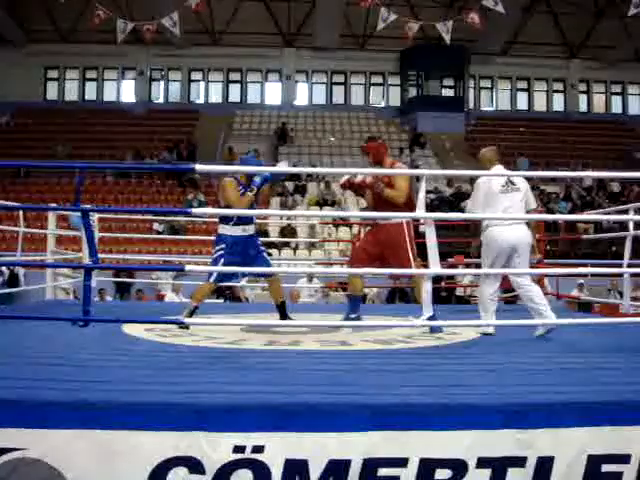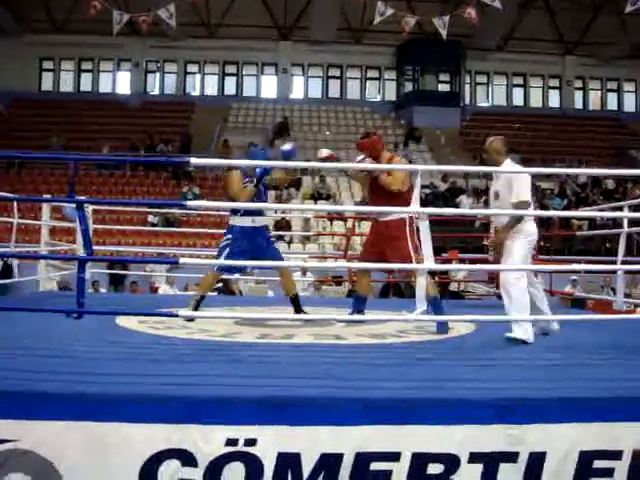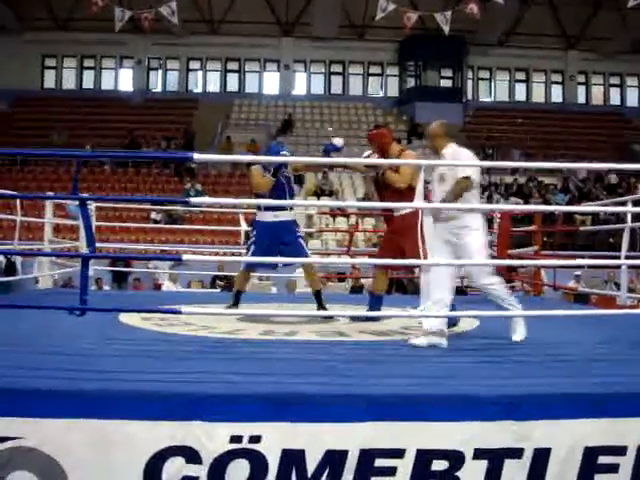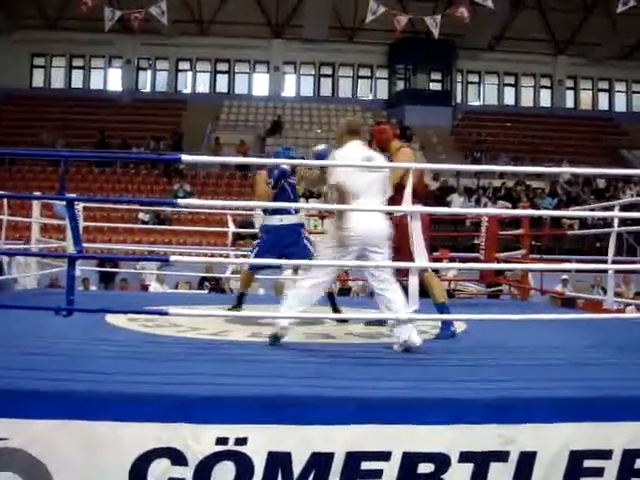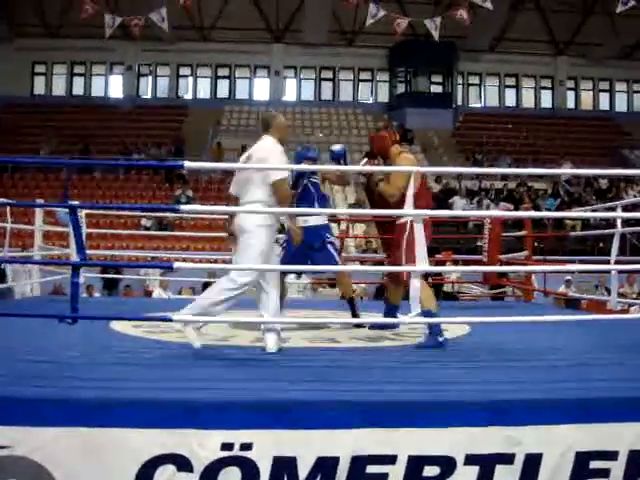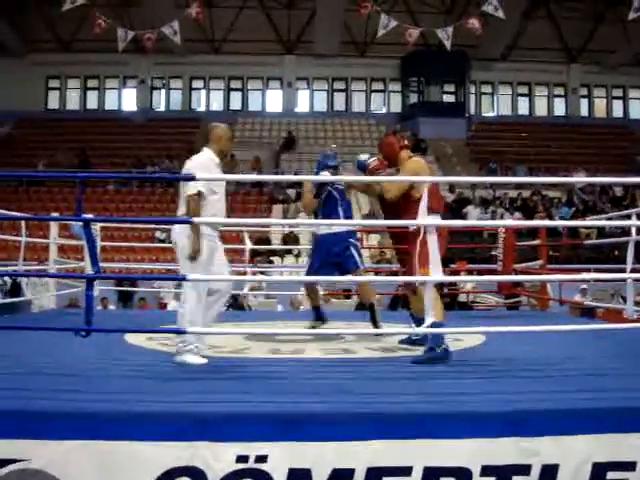
dt=0.5s
person 1, frame 1
left shoulder: (484, 181)
right shoulder: (520, 180)
left elbow: (475, 214)
right elbow: (531, 211)
right wrist: (532, 237)
left hip: (496, 234)
right hip: (520, 232)
left knee: (489, 281)
right knee: (523, 280)
left ankle: (487, 324)
right ankle: (547, 317)
person 1, frame 2
left shoulder: (516, 173)
right shoulder: (497, 176)
left elbow: (524, 205)
left wrist: (505, 230)
right wrist: (497, 236)
left hip: (521, 232)
right hip: (507, 234)
left knee: (509, 279)
right knee: (528, 280)
left ankle: (523, 329)
right ankle: (547, 322)
person 1, frame 3
left shoulder: (463, 156)
right shoulder: (440, 164)
left elbow: (465, 183)
left wrist: (439, 204)
left hip: (467, 225)
right hip: (443, 226)
left knee: (482, 277)
right knee: (437, 277)
left ankle: (515, 313)
right ankle: (434, 330)
person 1, frame 4
left shoulder: (340, 156)
right shoulder: (379, 159)
left elbow: (341, 190)
right elbow: (383, 193)
left wrist: (340, 224)
left hip: (351, 224)
right hip: (378, 224)
left knee: (318, 276)
right knee: (385, 281)
left ankle: (284, 323)
right ankle: (406, 331)
person 1, frame 5
left shoulder: (251, 153)
right shoulder: (273, 149)
left elbow: (235, 193)
right elbow: (279, 187)
left wrist: (231, 223)
right wrist: (292, 221)
left hip: (247, 218)
right hip: (260, 220)
left knee: (269, 279)
right knee: (243, 278)
left ankle: (271, 334)
right ankle: (195, 316)
person 1, frame 6
left shoulder: (214, 165)
right shoulder: (200, 163)
right elbow: (192, 201)
right wrist: (195, 239)
left hip: (208, 236)
right hip: (195, 236)
left knee: (220, 287)
right knee: (196, 292)
left ankle: (194, 339)
right ankle: (187, 348)
person 2, frame 1
left shoulder: (399, 169)
left elbow: (400, 198)
left wrist: (375, 185)
right wrist: (359, 189)
left hip: (398, 226)
right hip: (379, 226)
left knee: (413, 271)
right knee: (356, 263)
left ankle: (430, 317)
right ankle: (353, 312)
person 2, frame 2
left shoulder: (398, 163)
left elbow: (396, 185)
left wrist: (373, 171)
left hip: (400, 223)
right hip: (380, 224)
right knee: (363, 267)
left ankle: (439, 314)
right ankle: (357, 311)
person 2, frame 3
left shoulder: (408, 156)
right shoulder: (387, 159)
left elbow: (401, 182)
left wrist: (381, 168)
left hip: (412, 217)
right hip: (395, 219)
right knee: (381, 264)
right ankle: (373, 309)
person 2, frame 4
left shoulder: (404, 153)
right shoulder: (395, 155)
left elbow: (389, 181)
right elbow: (387, 183)
left hip: (411, 218)
right hip: (401, 219)
left knee: (423, 269)
left ankle: (448, 322)
person 2, frame 5
left shoulder: (404, 159)
right shoulder: (398, 162)
left elbow: (393, 195)
right elbow: (387, 197)
left wrist: (376, 178)
right wrist: (377, 181)
left hip: (412, 224)
right hip: (405, 225)
left knee: (414, 276)
right knee: (394, 274)
left ankle: (436, 333)
right ankle: (390, 318)
person 2, frame 6
left shoulder: (412, 165)
right shoulder: (418, 164)
left elbow: (390, 193)
right elbow: (405, 196)
left wrist: (374, 173)
right wrist: (386, 174)
left hip: (426, 230)
right hip: (422, 229)
left knee: (424, 284)
right knee: (412, 282)
left ankle: (438, 344)
right ankle: (418, 333)
person 3, frame 1
left shoulder: (252, 182)
right shoulder: (228, 182)
right elbow: (239, 206)
left wrist: (269, 182)
right wrist: (255, 187)
left hip: (249, 237)
right hip: (229, 239)
left knee: (272, 275)
right knee: (214, 280)
left ankle: (284, 316)
right ankle: (187, 315)
person 3, frame 2
left shoulder: (265, 172)
right shoulder: (235, 175)
left elbow: (285, 178)
right elbow: (242, 197)
left wrist: (287, 160)
right wrist: (257, 179)
left hip: (261, 230)
right hip: (239, 230)
left knee: (283, 267)
right knee: (219, 270)
left ankle: (298, 309)
right ankle: (194, 307)
person 3, frame 3
left shoulder: (288, 165)
right shoulder: (257, 169)
right elbow: (263, 189)
right wrist: (276, 170)
left hip: (287, 223)
right hip: (264, 224)
left knee: (307, 263)
right knee: (249, 265)
left ankle: (320, 304)
right ankle: (235, 301)
person 3, frame 4
left shoulder: (294, 171)
right shoulder: (264, 174)
right elbow: (262, 198)
right wrist: (276, 182)
left hip: (294, 225)
right hip: (271, 228)
right knee: (252, 268)
right ankle: (239, 302)
person 3, frame 5
left shoulder: (320, 173)
left elbow: (344, 181)
left wrist: (341, 162)
right wrist: (294, 184)
left hip: (320, 229)
right hip: (298, 229)
left knee: (338, 269)
left ankle: (354, 312)
person 3, frame 6
right shoulder: (310, 185)
right elbow: (308, 210)
right wrist: (319, 190)
left hip: (345, 234)
right hip: (323, 236)
left knee: (358, 274)
right knee: (310, 280)
left ankle: (374, 319)
right ankle: (319, 316)
